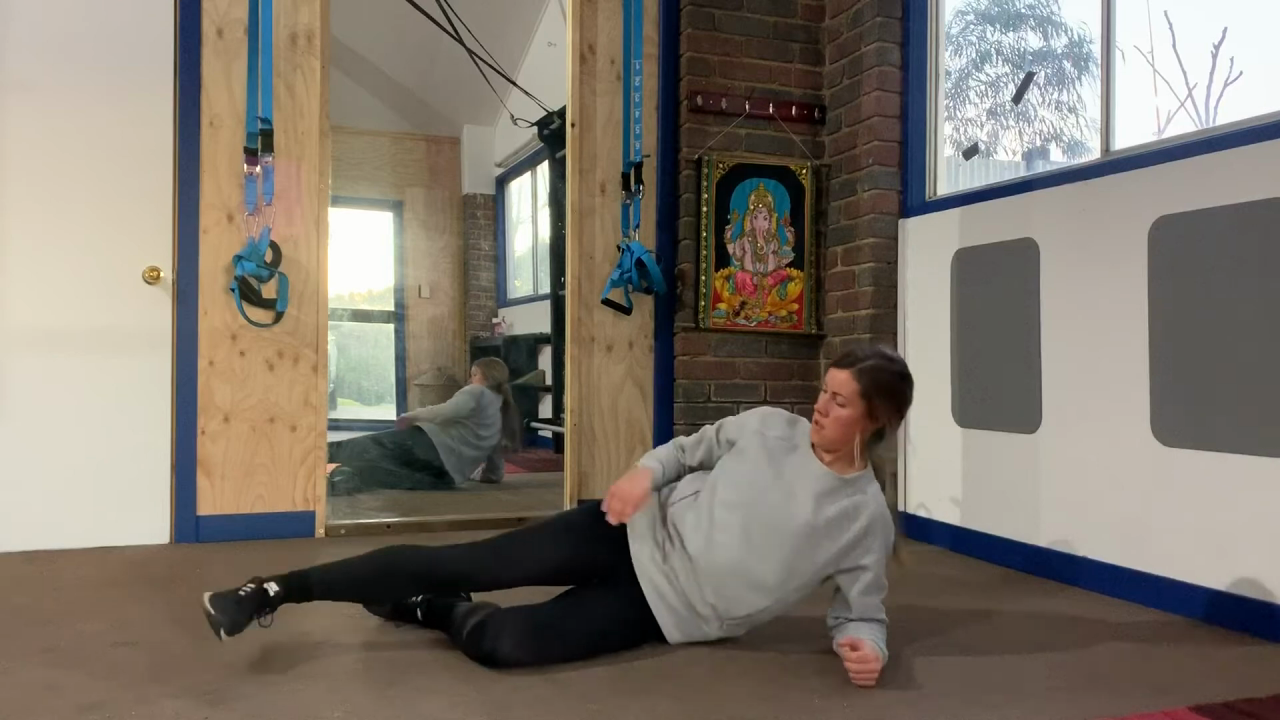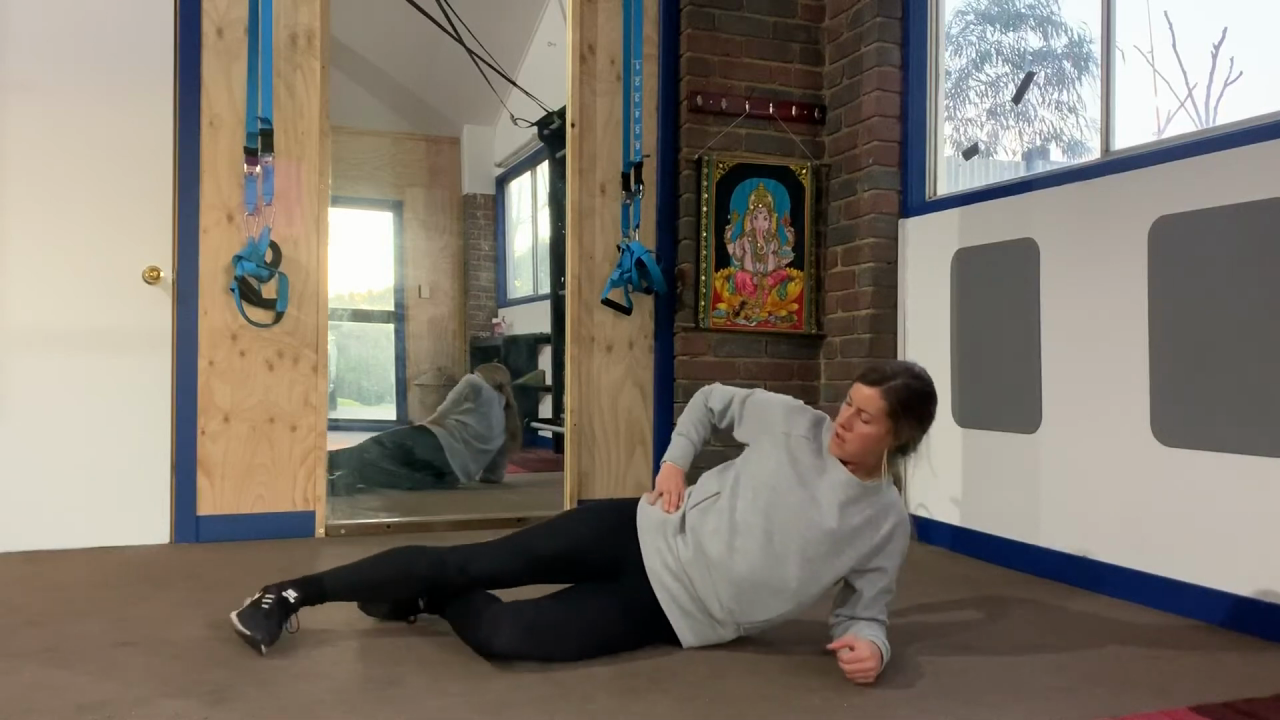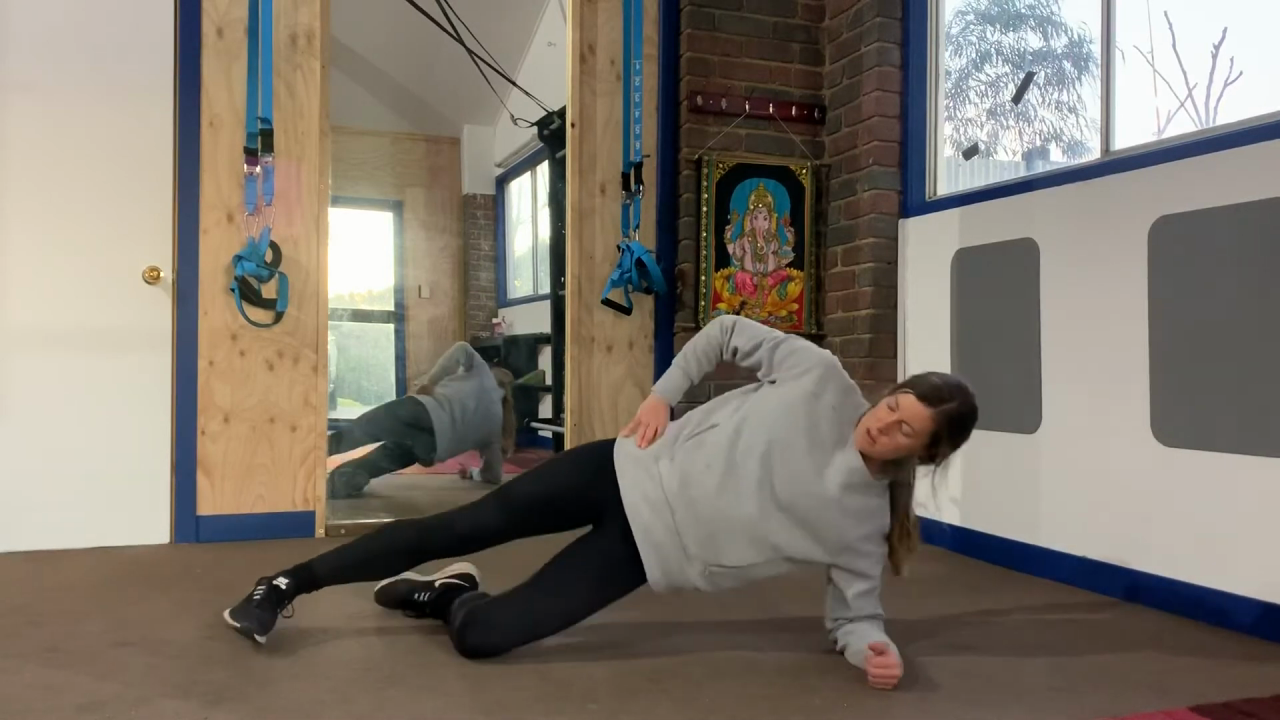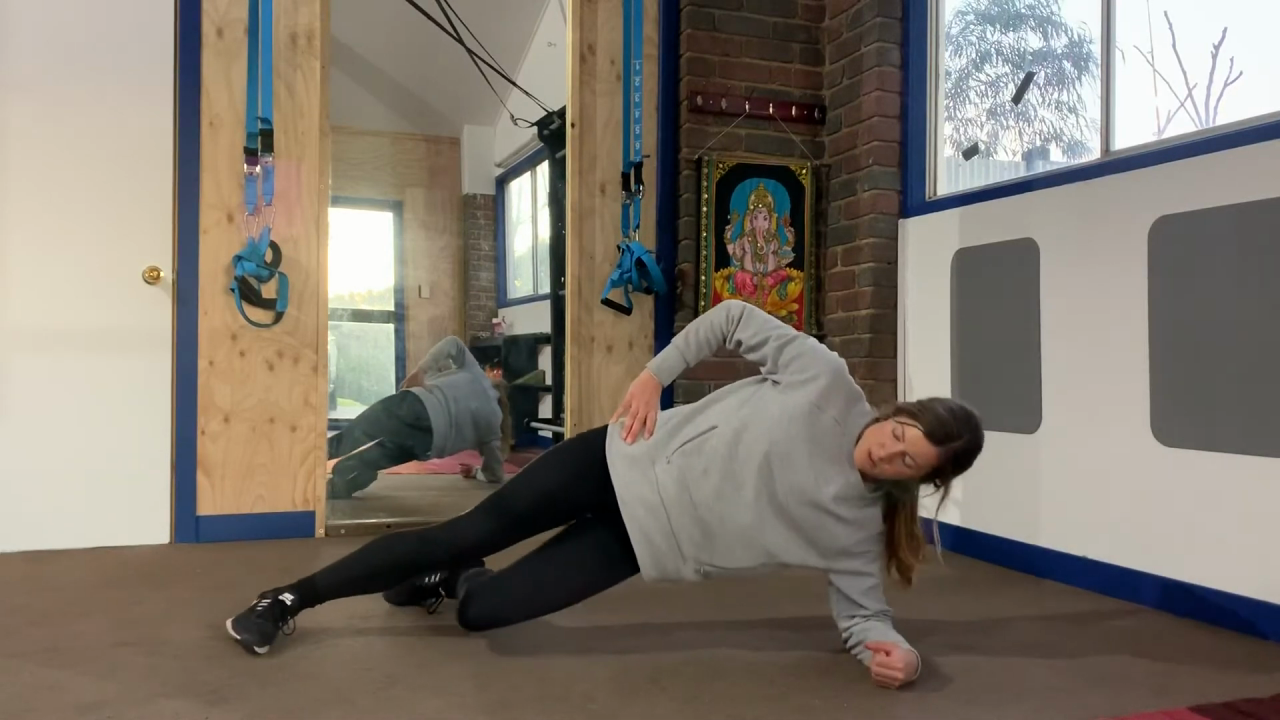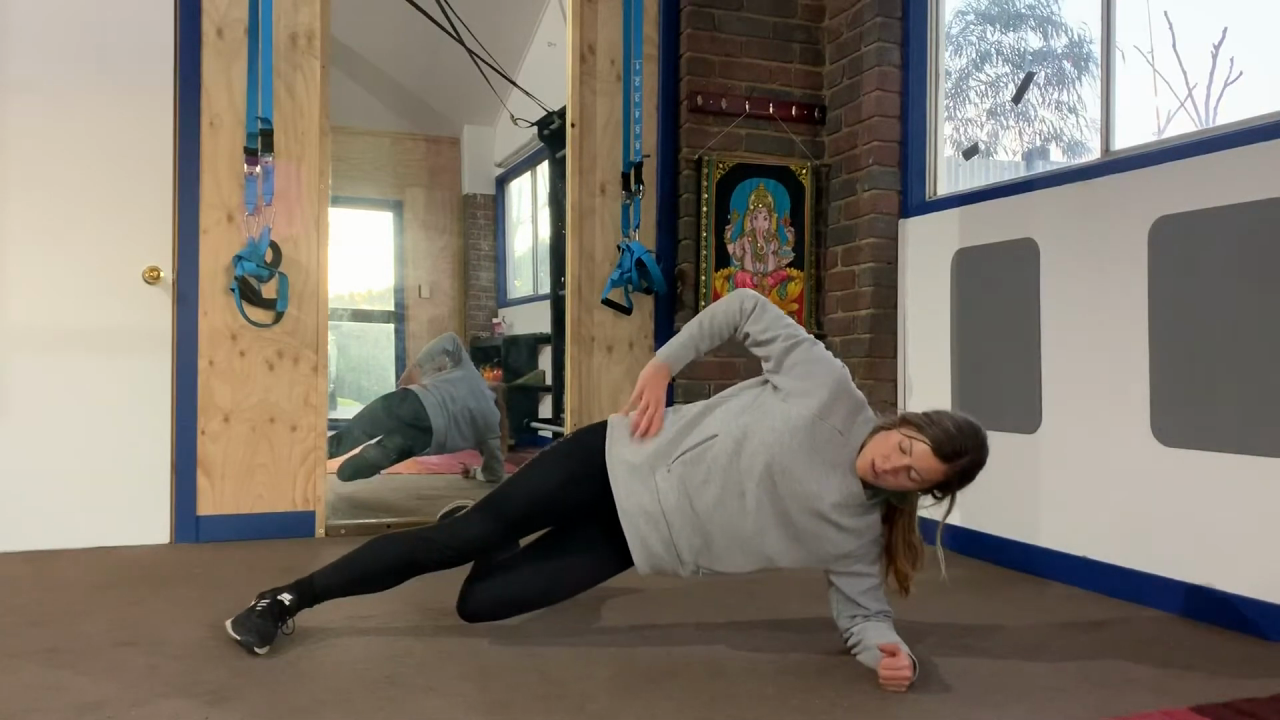
dt=1s
person 1, frame 1
left shoulder: (865, 518)
right shoulder: (772, 428)
left elbow: (860, 612)
right elbow: (694, 447)
left wrist: (864, 648)
right wrist: (645, 472)
left hip: (666, 613)
right hip: (626, 538)
left knee: (505, 642)
right knee: (460, 563)
left ankle: (440, 615)
right ankle: (275, 588)
person 1, frame 2
left shoulder: (885, 524)
right shoulder: (795, 423)
left elbow: (862, 612)
right elbow: (709, 400)
left wrist: (870, 648)
right wrist: (673, 465)
left hip: (673, 612)
right hip: (645, 535)
left knee: (504, 632)
right knee: (473, 560)
left ankle: (437, 602)
right ankle: (293, 593)
person 1, frame 3
left shoulder: (863, 518)
right shoulder: (820, 376)
left elbow: (854, 608)
right elbow: (727, 332)
left wrist: (877, 648)
right wrist: (662, 393)
left hip: (648, 545)
right hip: (630, 473)
left knee: (484, 636)
right knee: (466, 525)
left ankle: (448, 596)
right ankle: (288, 583)
person 1, frame 4
left shoulder: (858, 527)
right shoulder: (826, 378)
left elbow: (861, 608)
right elbow: (734, 318)
left wrist: (896, 652)
right wrist: (654, 373)
left hip: (646, 538)
right hip: (628, 463)
left knee: (483, 612)
right knee: (473, 532)
left ankle: (458, 581)
right ankle: (289, 598)
person 1, frame 5
left shoulder: (857, 529)
right shoulder: (829, 389)
left elbow: (862, 609)
right elbow: (747, 306)
left wrist: (890, 652)
right wrist: (666, 363)
left hip: (639, 539)
right hip: (622, 463)
left knee: (479, 604)
right knee: (474, 532)
left ankle: (488, 547)
right ankle: (288, 597)
person 2, frame 1
left shoulder: (479, 392)
right shoulder: (501, 423)
left elbow: (449, 412)
right elbow: (495, 474)
left wrist: (413, 416)
right wrist: (474, 472)
left hip: (429, 441)
right hip: (445, 474)
left knee: (361, 449)
right ankle: (350, 478)
person 2, frame 2
left shoulder: (485, 393)
right shoulder: (505, 427)
left elbow: (470, 382)
right elbow: (495, 475)
left wrist: (439, 415)
right wrist: (472, 471)
left hip: (432, 440)
right hip: (446, 473)
left knee: (365, 454)
person 2, frame 3
left shoulder: (482, 374)
right shoulder: (497, 417)
left elbow: (463, 349)
right elbow: (493, 475)
left wrist: (429, 381)
right wrist: (473, 473)
left hip: (418, 409)
right hip: (429, 442)
left knee: (348, 437)
right ankle: (344, 477)
person 2, frame 4
left shoulder: (474, 373)
right shoulder: (493, 417)
left elbow: (453, 343)
right elbow: (494, 475)
left wrist: (420, 371)
right wrist: (476, 472)
right hip: (424, 436)
left knee: (341, 442)
person 2, frame 5
left shoulder: (469, 373)
right shoulder: (490, 418)
left elbow: (450, 340)
right elbow: (495, 474)
left wrist: (415, 367)
right wrist: (476, 472)
right hip: (422, 430)
left knee: (339, 442)
right knee: (347, 470)
